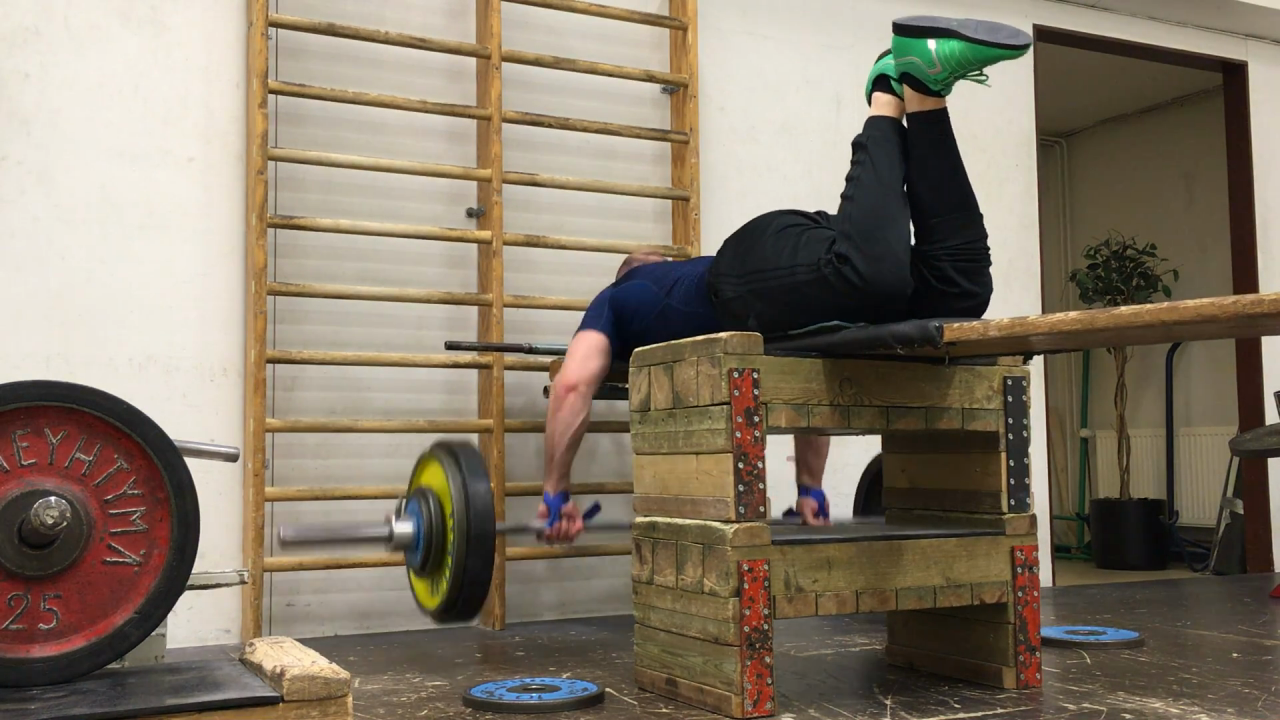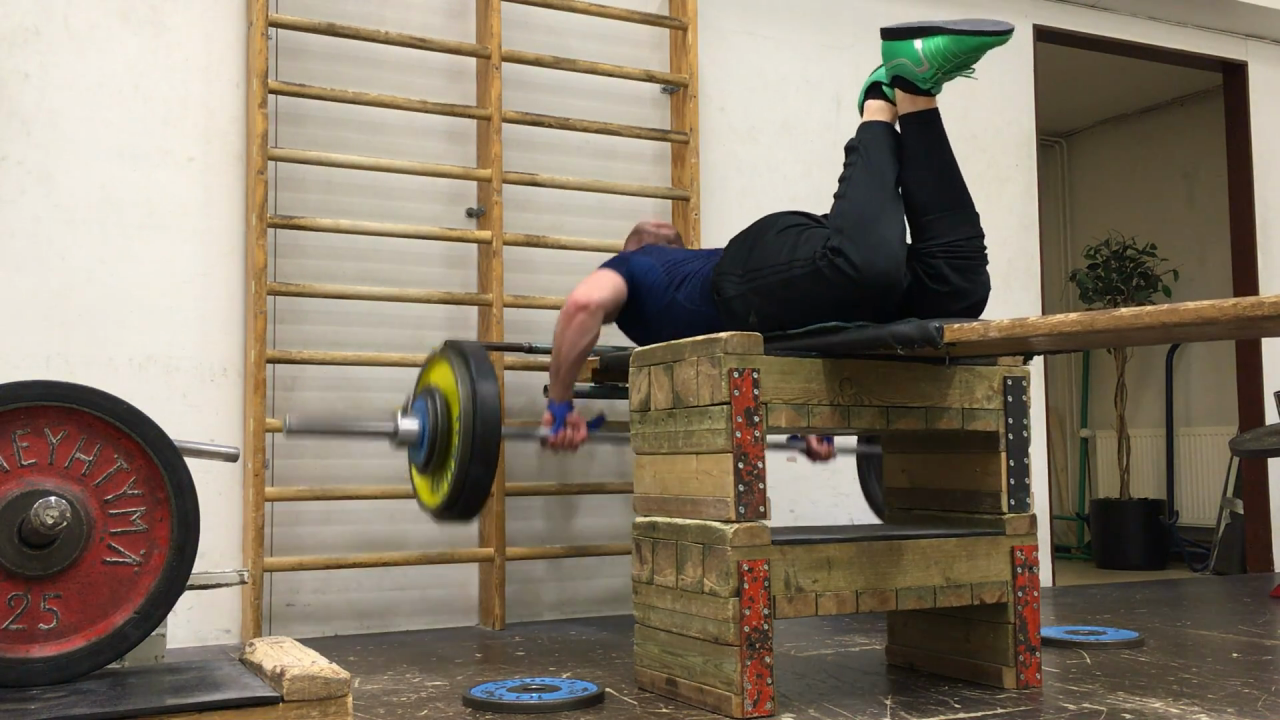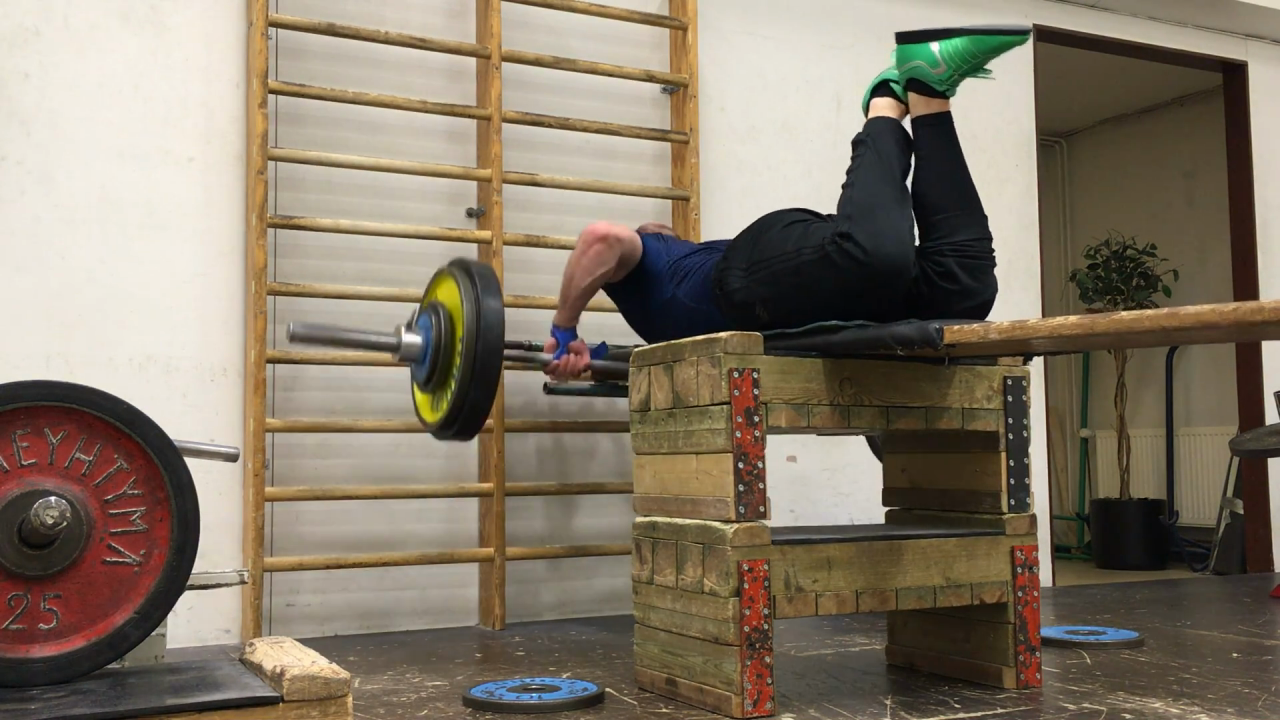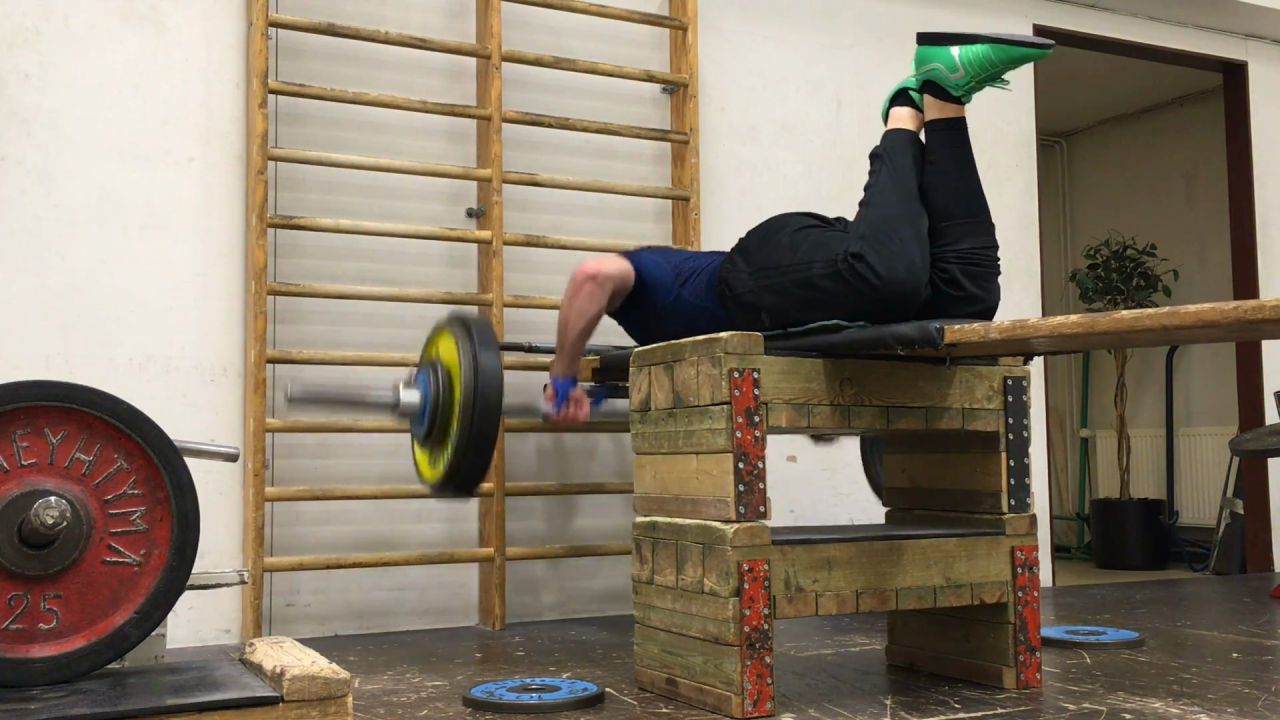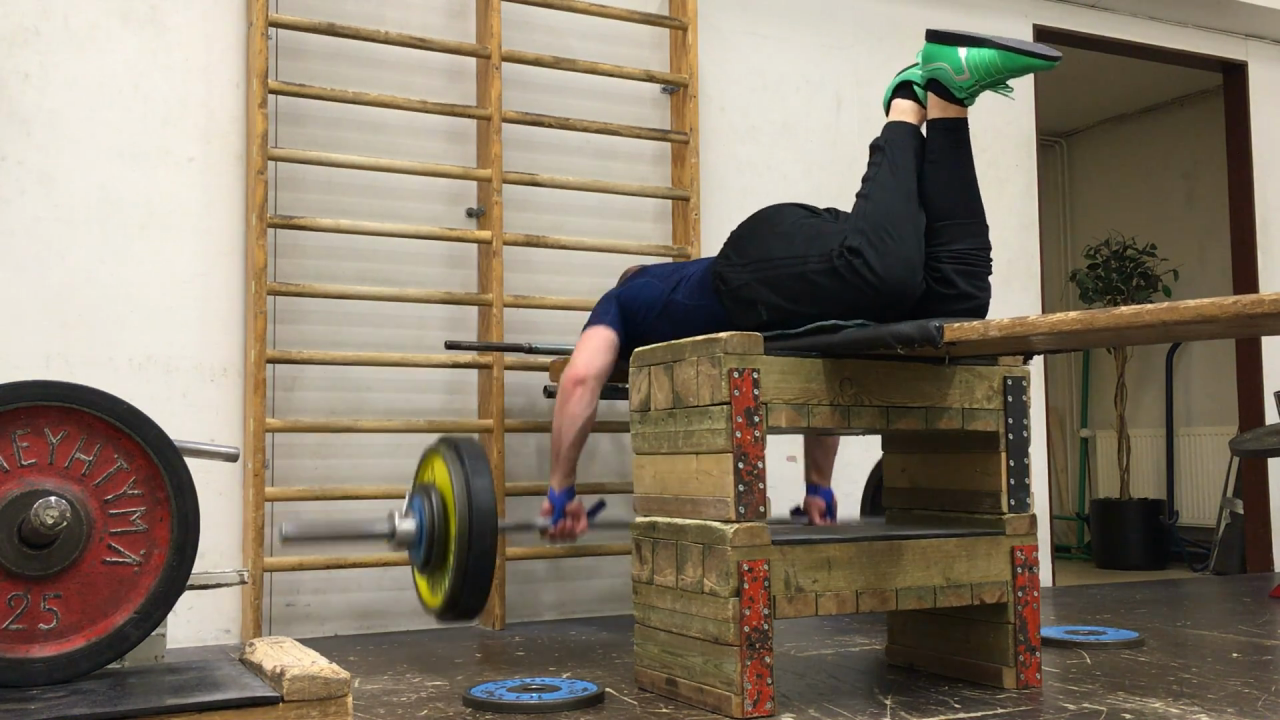
dt=0.2s
person 1, frame 1
left shoulder: (617, 300)
right shoulder: (689, 288)
left elbow: (572, 384)
left wrist: (556, 497)
right wrist: (810, 488)
left hip: (758, 272)
left knee: (875, 275)
right knee: (959, 285)
left ankle: (888, 100)
right ankle: (915, 87)
person 1, frame 2
left shoulder: (630, 270)
right shoulder: (699, 261)
left elbow: (586, 302)
left wrist: (559, 405)
left hip: (758, 282)
left knee: (867, 262)
right knee: (957, 279)
left ankle: (882, 104)
right ankle: (911, 90)
person 1, frame 3
left shoulder: (634, 267)
left elbow: (603, 238)
left wrist: (563, 332)
left hip: (763, 276)
right knee: (965, 286)
left ankle: (887, 104)
person 1, frame 4
left shoulder: (635, 273)
left elbow: (595, 274)
left wrist: (563, 380)
left hip: (776, 269)
left knee: (887, 280)
right knee: (968, 296)
left ankle: (906, 112)
person 1, frame 5
left shoulder: (622, 305)
left elbow: (581, 380)
left wrist: (560, 492)
right wrist: (819, 490)
left hip: (767, 261)
left knee: (919, 283)
right knee: (958, 295)
left ankle: (909, 101)
right ankle: (942, 93)
